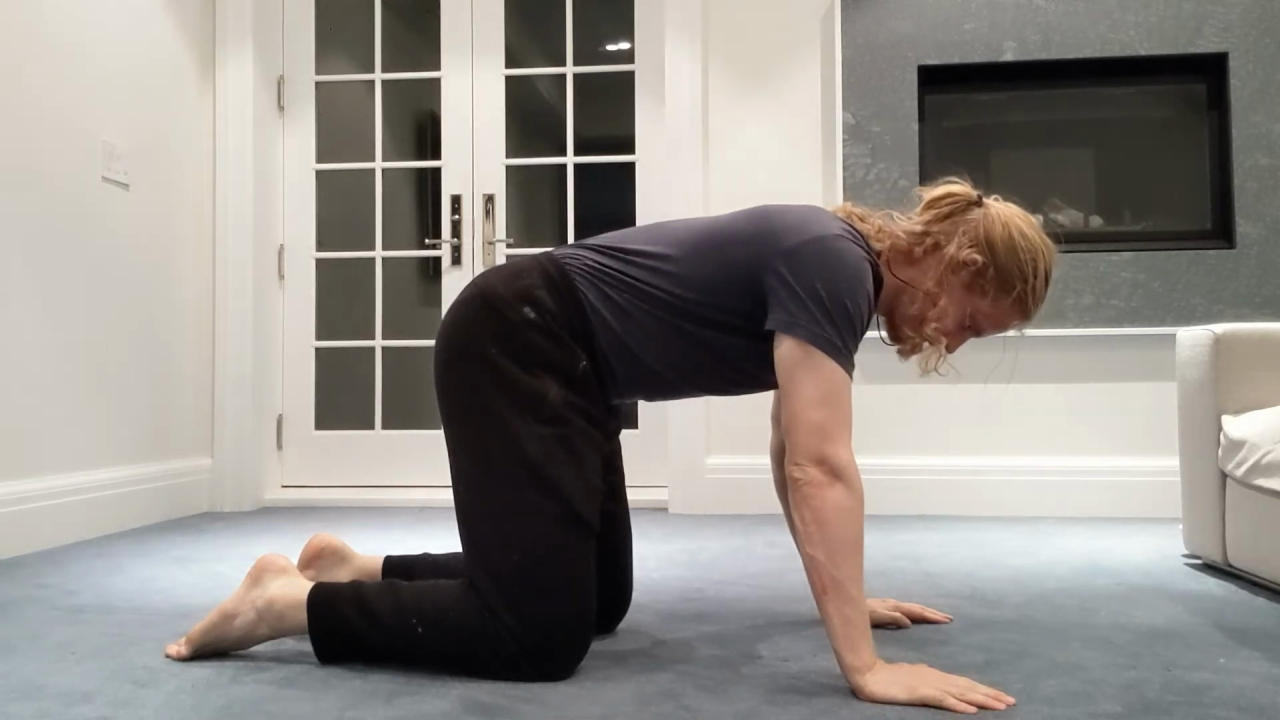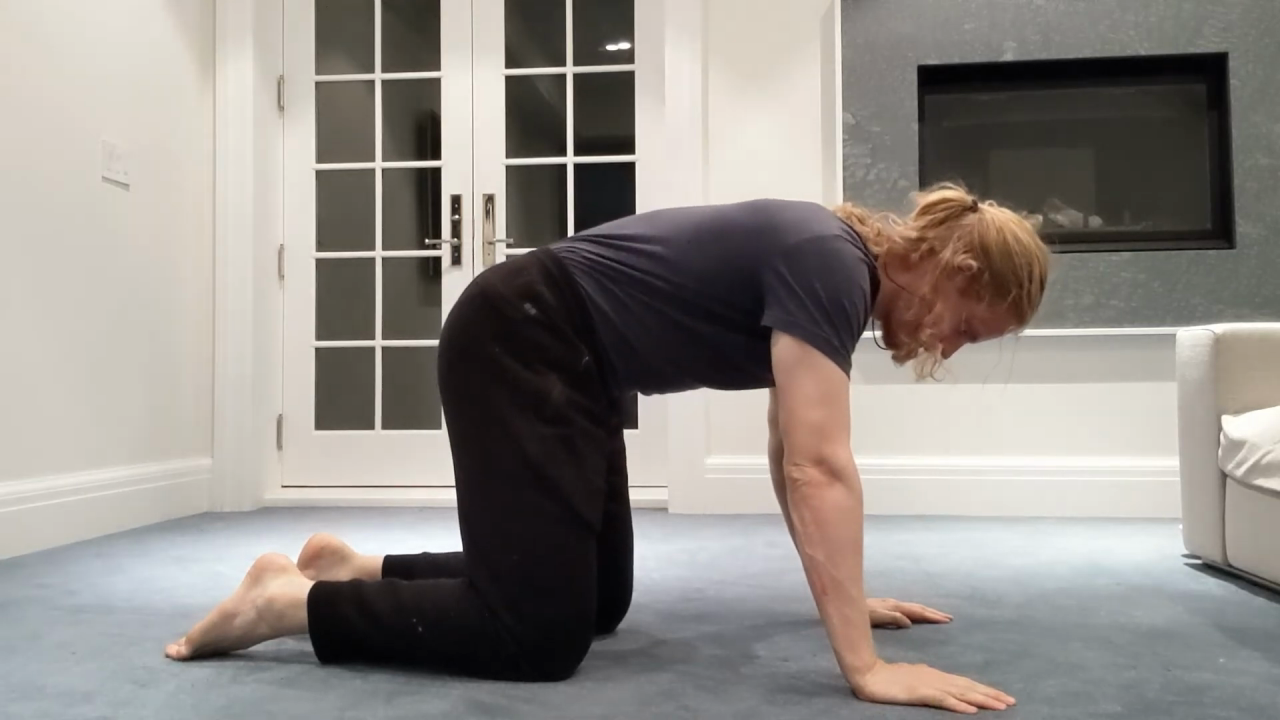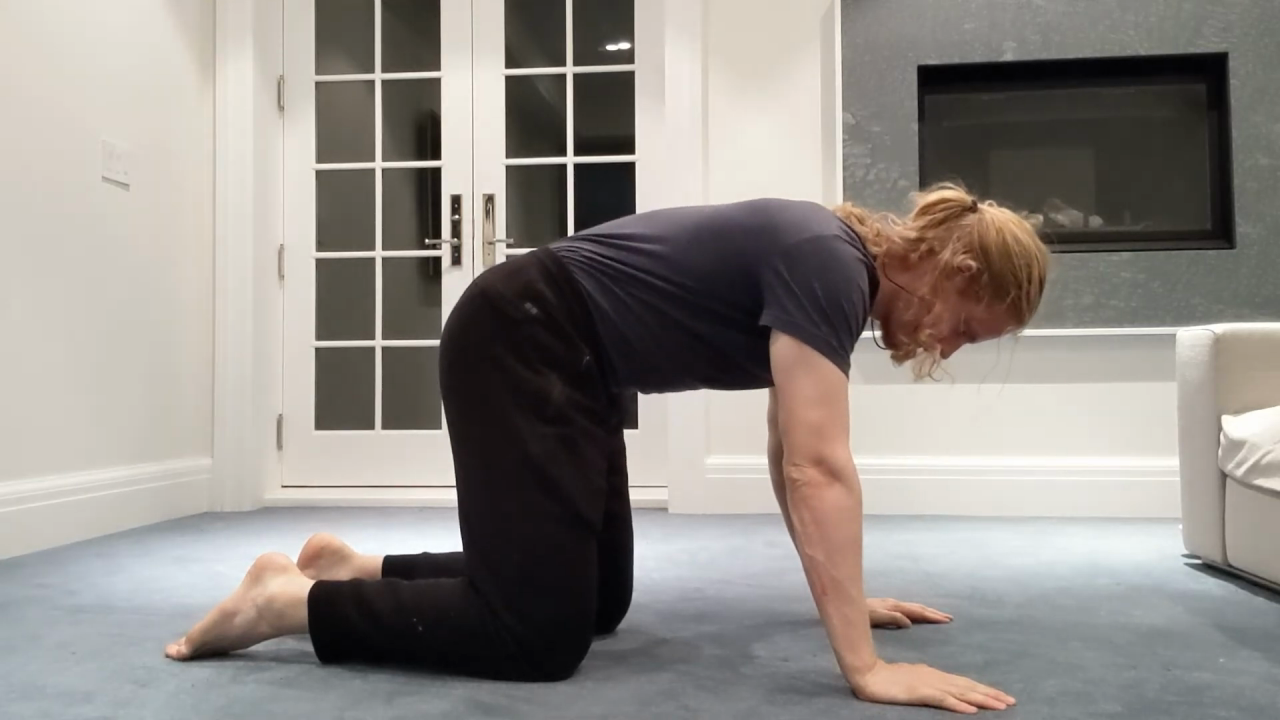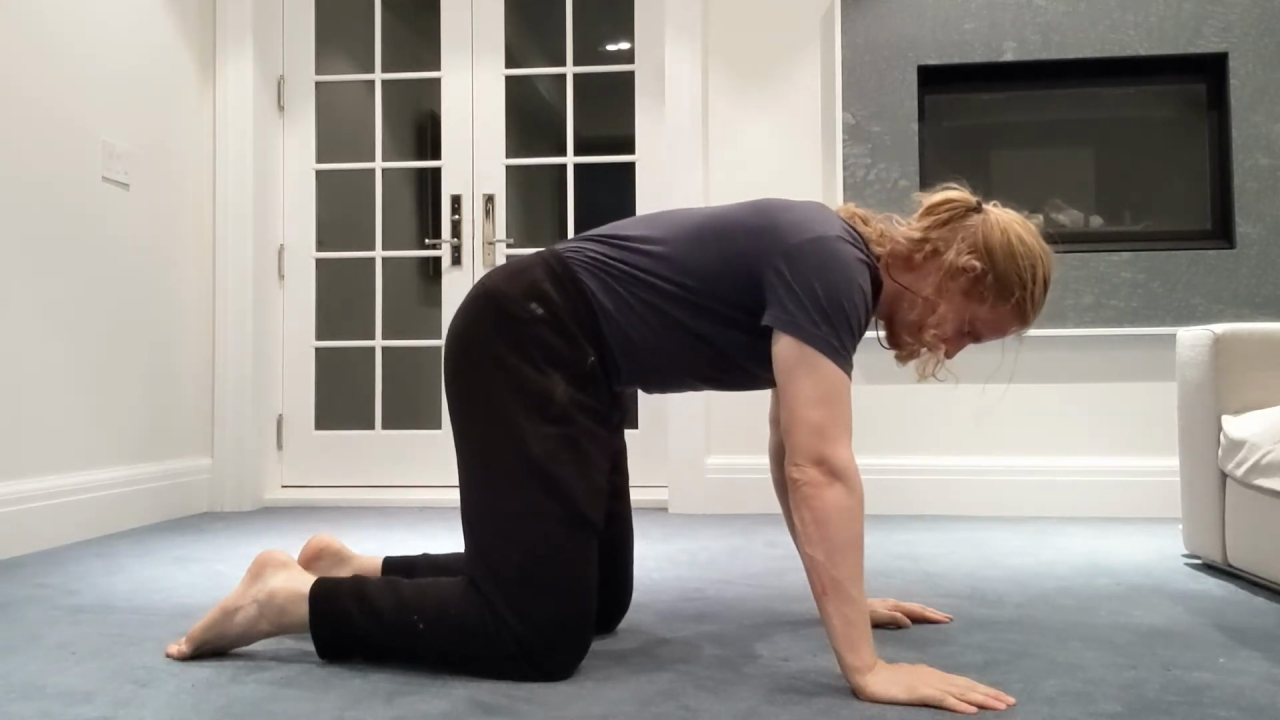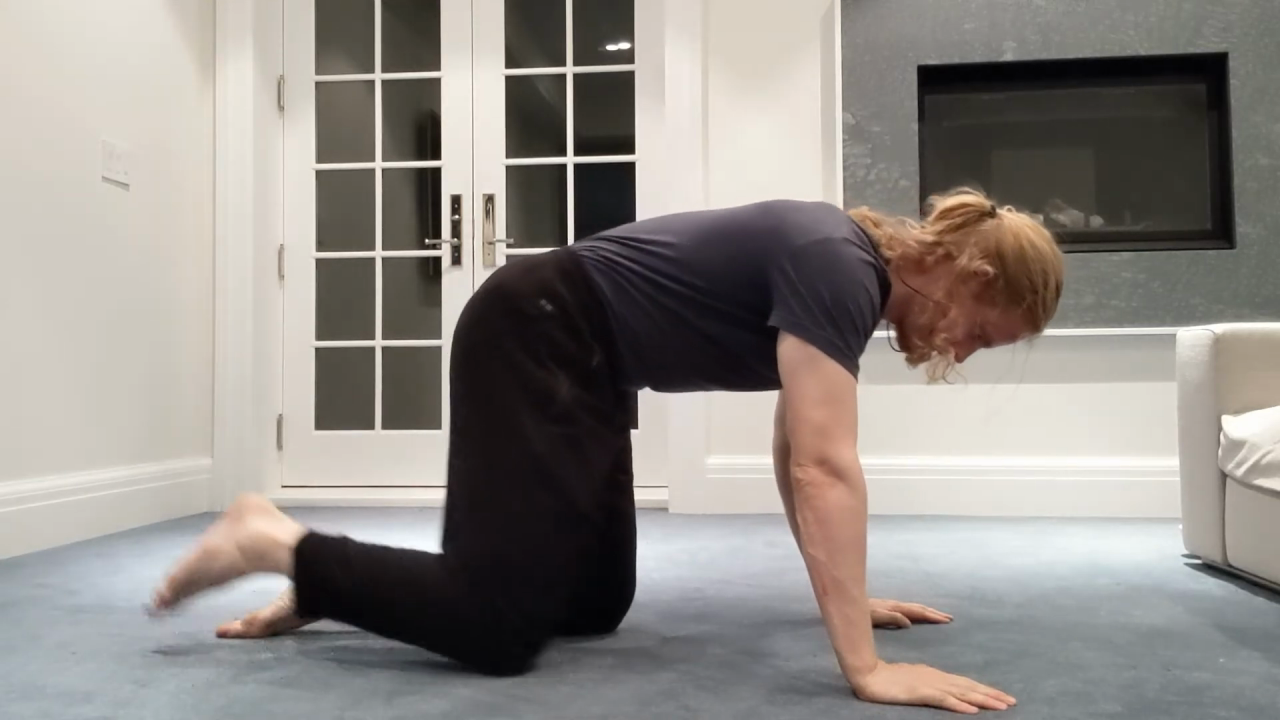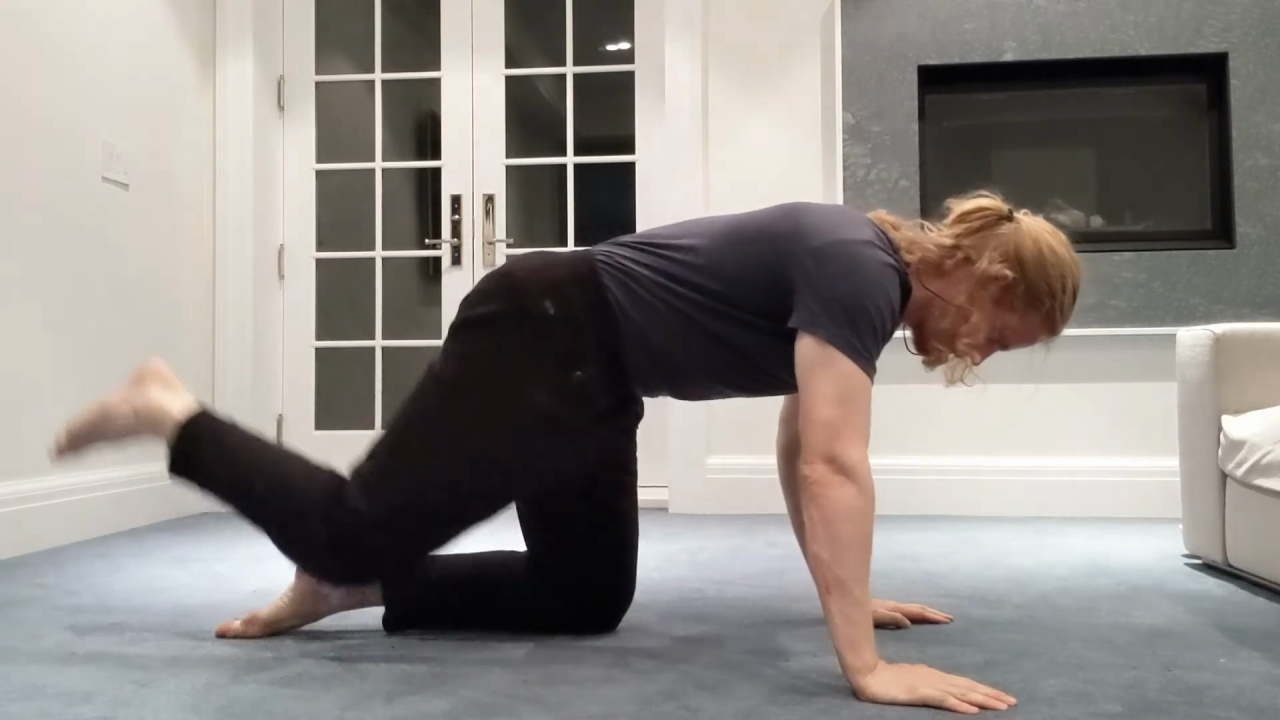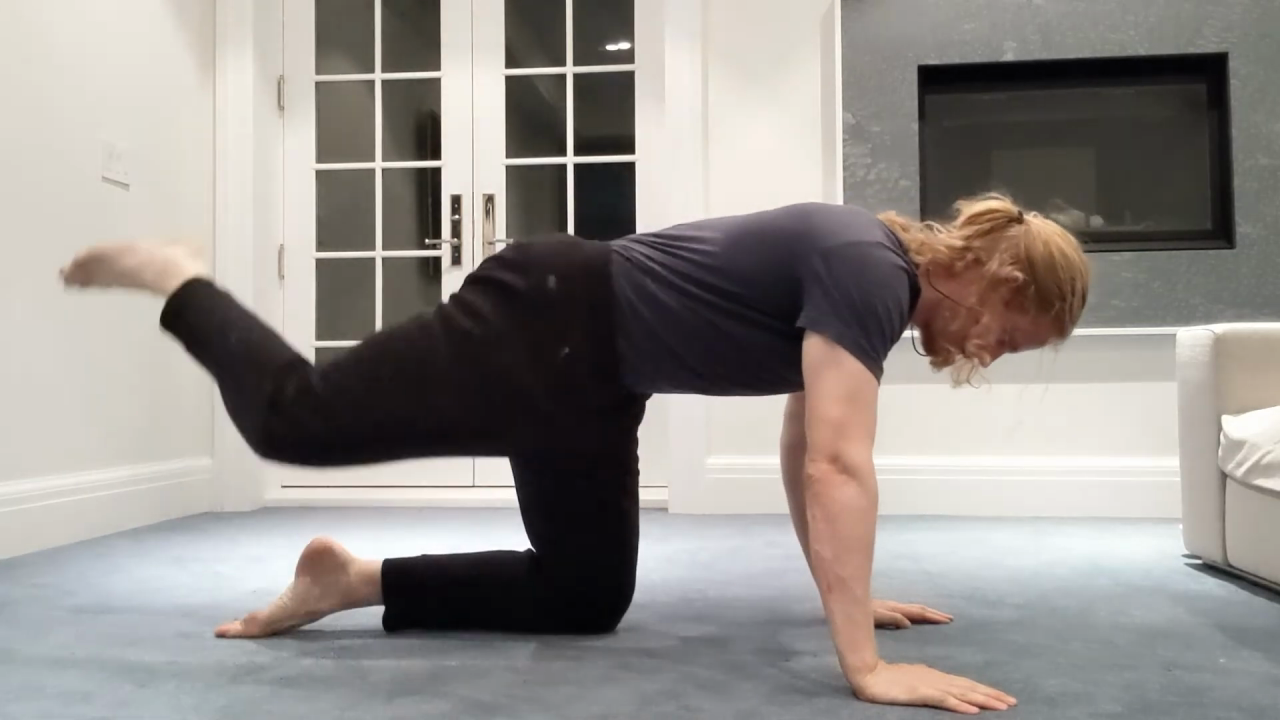
dt=0.3s
person 1, frame 1
left shoulder: (837, 274)
right shoulder: (831, 265)
left elbow: (792, 457)
right elbow: (821, 471)
left wrist: (844, 597)
left hip: (561, 364)
right hip: (512, 347)
left knee: (599, 600)
right knee: (541, 632)
left ankle: (352, 568)
right ankle: (286, 601)
person 1, frame 2
left shoulder: (835, 270)
right shoulder: (828, 264)
left elbow: (791, 455)
right elbow: (819, 469)
left wrist: (849, 597)
left hip: (564, 360)
right hip: (517, 343)
left knee: (600, 598)
right knee: (544, 633)
left ankle: (354, 567)
right ankle: (290, 598)
person 1, frame 3
left shoulder: (836, 273)
right shoulder: (827, 264)
left elbow: (791, 456)
right elbow: (820, 470)
left wrist: (846, 598)
left hip: (567, 360)
right hip: (518, 343)
left knee: (598, 600)
right knee: (542, 631)
left ankle: (354, 568)
right ankle: (290, 599)
person 1, frame 4
left shoulder: (839, 273)
right shoulder: (828, 265)
left elbow: (791, 457)
right elbow: (820, 470)
left wrist: (845, 595)
left hip: (572, 362)
right hip: (524, 343)
left knee: (597, 600)
right knee: (542, 632)
left ankle: (354, 569)
right ankle: (293, 595)
person 1, frame 5
left shoulder: (853, 273)
right shoulder: (833, 267)
left elbow: (795, 454)
right elbow: (826, 470)
left wrist: (844, 593)
left hip: (582, 362)
right hip: (533, 341)
left knee: (595, 600)
right knee: (499, 625)
left ankle: (340, 577)
right ankle: (275, 543)
person 1, frame 6
left shoulder: (858, 273)
right shoulder: (857, 272)
left elbow: (799, 454)
right elbow: (832, 469)
left wrist: (846, 596)
left hip: (585, 375)
right hip: (541, 340)
left knee: (587, 600)
right knee: (362, 527)
left ankle: (342, 579)
right ankle: (169, 418)
person 1, frame 7
left shoulder: (865, 279)
right shoulder: (869, 272)
left elbow: (803, 452)
right elbow: (840, 468)
left wrist: (847, 595)
left hip: (583, 383)
right hip: (543, 331)
left knee: (587, 596)
right knee: (294, 417)
left ankle: (353, 576)
right ankle: (177, 278)
